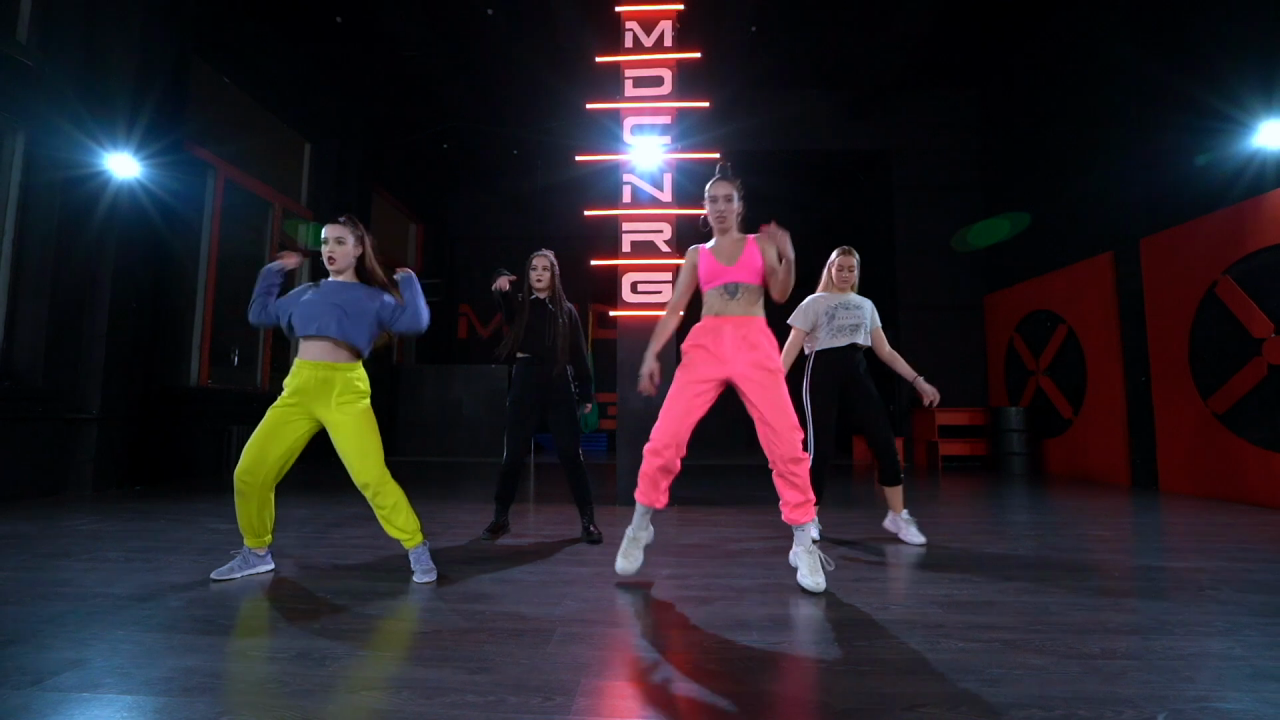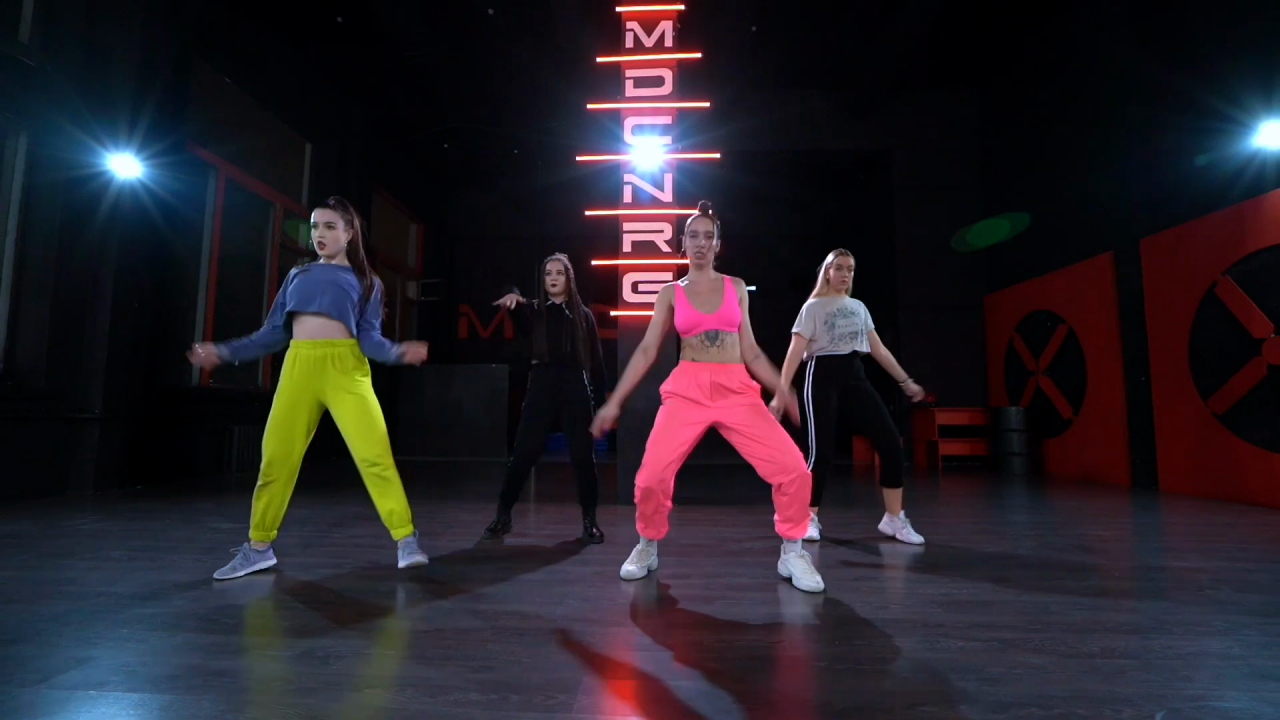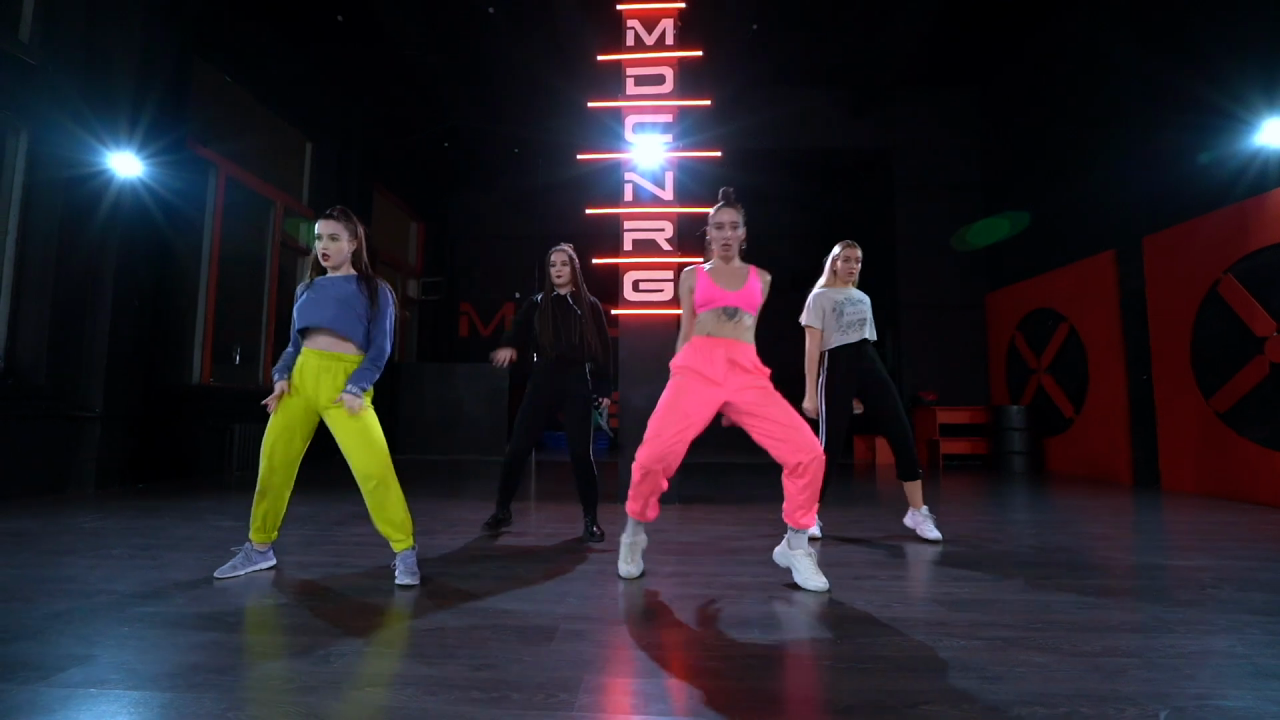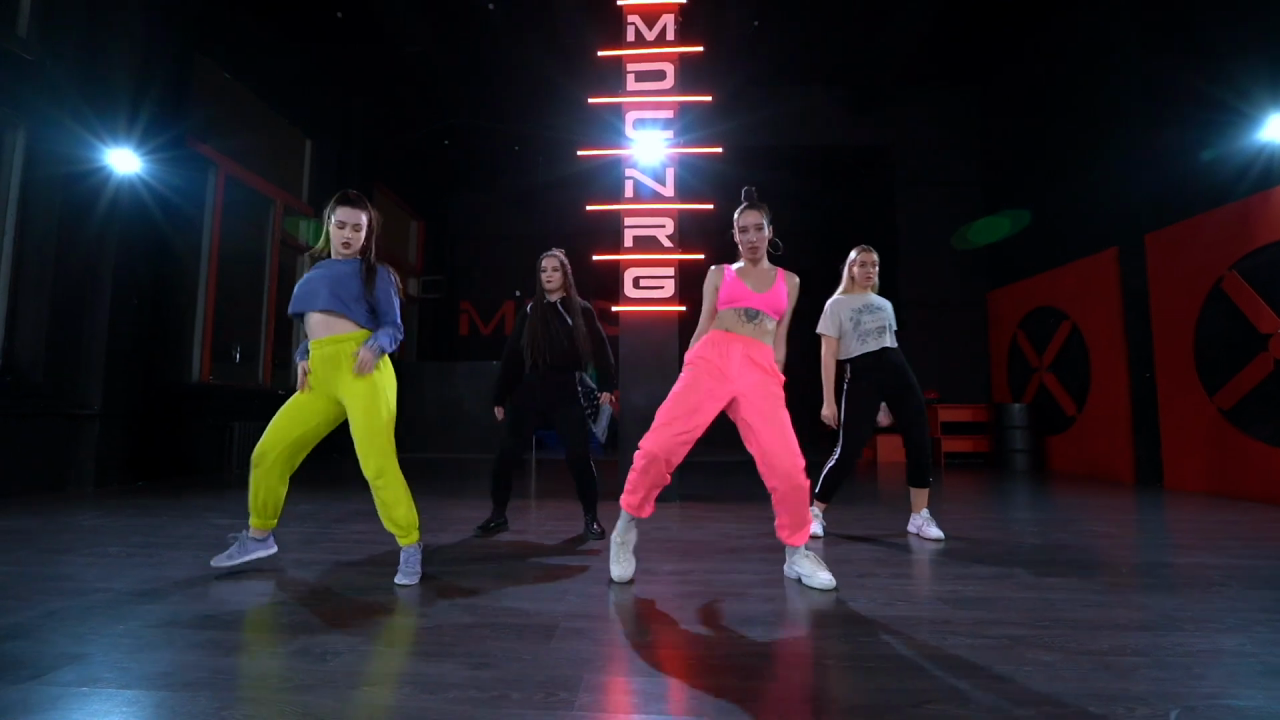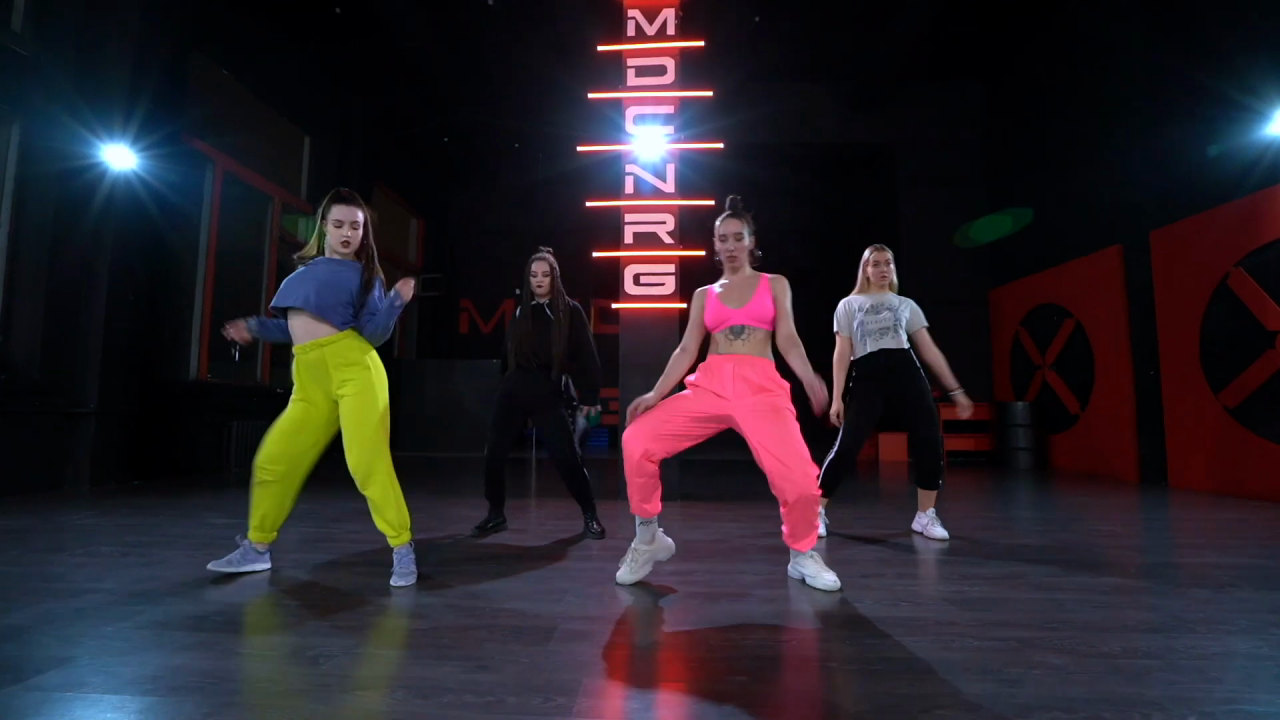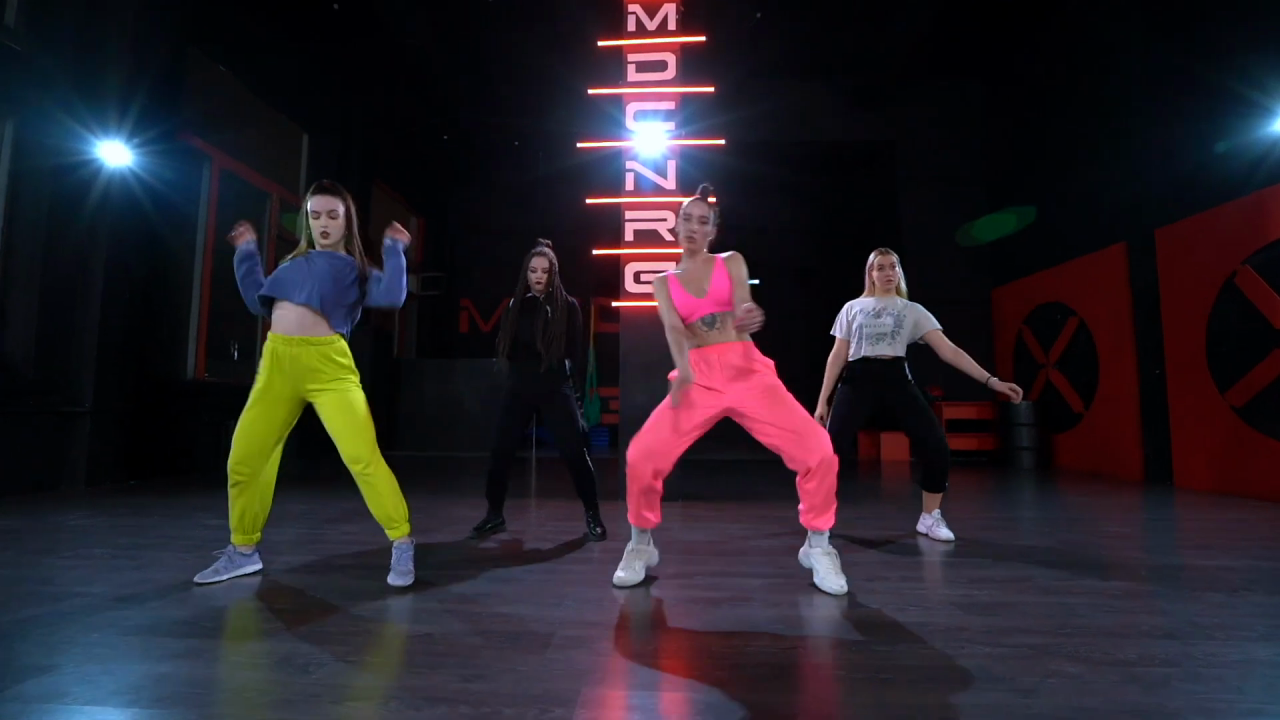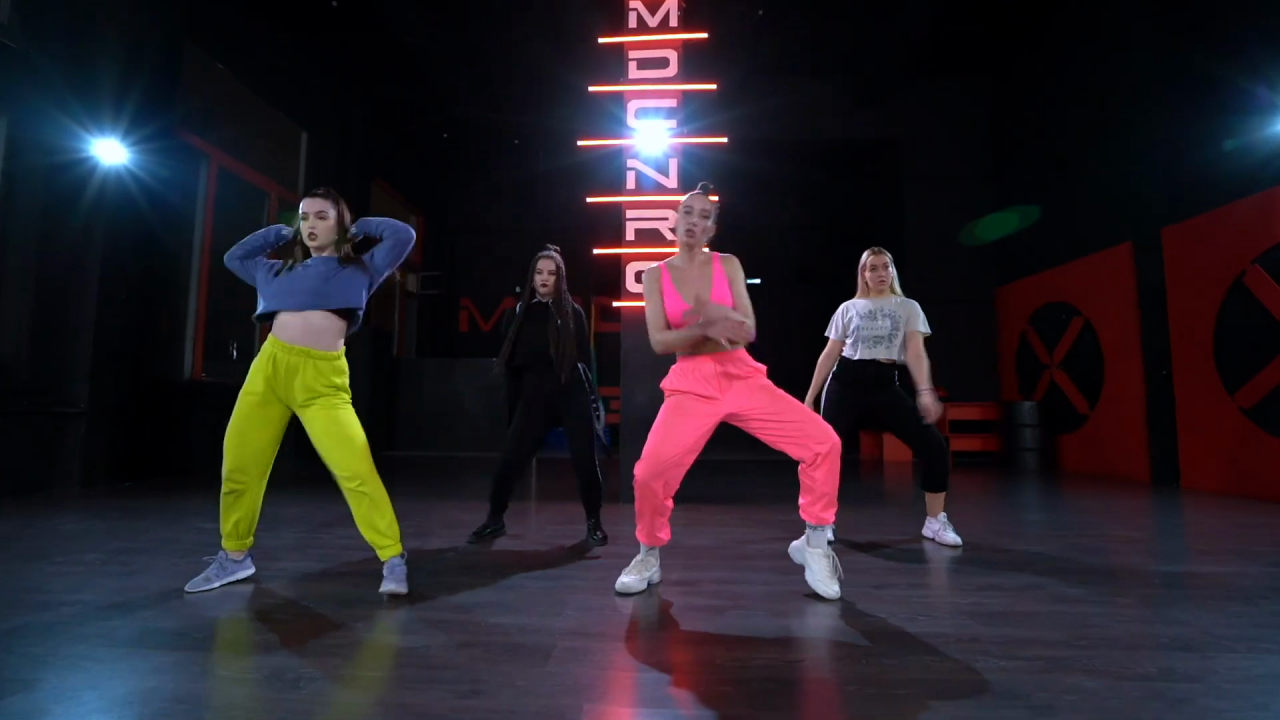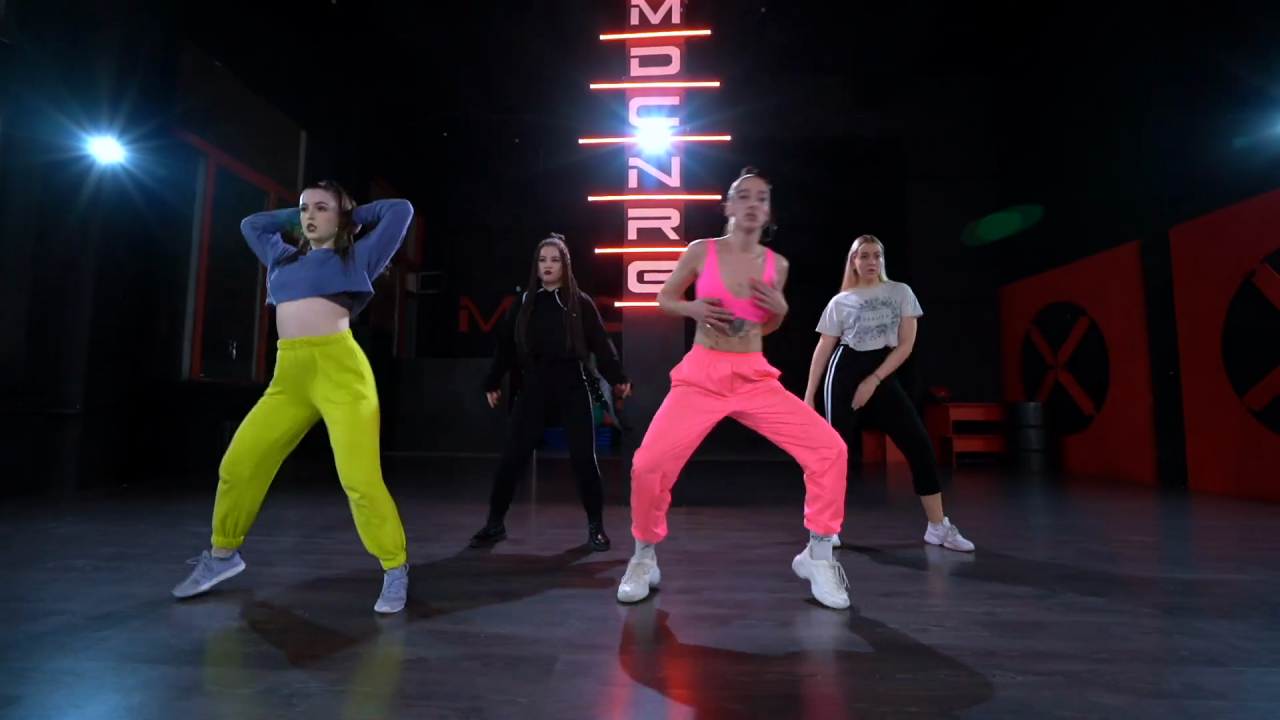
dt=0.2s
person 1, frame 1
left shoulder: (761, 240)
right shoulder: (696, 254)
left elbow: (780, 294)
right elbow: (675, 307)
left wrist: (786, 258)
right wrist: (651, 353)
left hip: (755, 346)
right hip: (708, 345)
left knee: (785, 444)
right knee: (667, 435)
left ankle: (803, 544)
right ankle: (640, 527)
person 1, frame 2
left shoulder: (737, 288)
right shoulder: (670, 293)
left elbow: (748, 347)
right elbow: (647, 349)
left wrist: (780, 388)
right wrist: (615, 400)
left hip: (736, 391)
right hip: (687, 391)
left knee: (792, 469)
right knee: (653, 477)
left ankle: (792, 553)
right ankle: (647, 548)
person 1, frame 3
left shoulder: (759, 278)
right shoulder: (693, 274)
right elbow: (685, 332)
left wrist: (749, 398)
right wrist: (680, 375)
left hip: (746, 376)
right hip: (696, 370)
left knee: (808, 452)
right knee: (653, 455)
left ankle: (795, 547)
right ankle: (635, 533)
person 1, frame 4
left shoulder: (789, 281)
right shoulder: (718, 274)
right elbow: (703, 328)
right wrist: (690, 379)
left hip: (760, 374)
right hip: (711, 363)
left knee: (786, 469)
right knee: (660, 445)
left ankle: (797, 554)
right ankle: (626, 529)
person 1, frame 5
left shoulder: (776, 284)
right shoulder: (704, 295)
left elbow: (788, 339)
right elbow: (687, 349)
left wrist: (808, 375)
right wrist: (657, 393)
left hip: (762, 389)
right hip: (709, 386)
left knee: (798, 483)
right knee: (637, 440)
left ankle: (802, 555)
right ankle: (648, 539)
person 1, frame 6
left shoulder: (732, 262)
right shoulder: (664, 283)
left elbow: (746, 311)
right elbow: (674, 331)
left wrist: (749, 314)
right wrist: (682, 372)
left hip: (749, 373)
right hip: (701, 379)
left knee: (818, 453)
right knee: (641, 456)
left ankle: (818, 547)
right ankle: (641, 545)
person 1, frame 7
left shoulder: (728, 265)
right shoulder: (655, 275)
left elbow: (748, 330)
right elbow: (659, 342)
left wrist: (712, 314)
right wrist: (705, 328)
left hip: (742, 378)
right hip: (689, 386)
left knee: (823, 442)
right knee: (653, 471)
left ankle: (814, 545)
right ankle: (649, 557)
person 1, frame 8
left shoulder: (776, 264)
right shoulder: (700, 250)
right elbow: (665, 300)
left wrist: (779, 305)
right wrist: (693, 308)
left hip: (754, 379)
right hip: (700, 378)
left knee: (830, 449)
right knee: (649, 464)
left ankle: (818, 557)
right ankle: (645, 559)
person 2, frame 1
left shoulder: (374, 298)
right shoulder: (305, 293)
left elbow: (416, 324)
right elbow: (259, 316)
left wrist: (409, 282)
right wrist: (272, 271)
left hip: (345, 392)
right hip: (298, 390)
left knee: (372, 477)
right knee: (249, 473)
left ankle: (417, 550)
right ankle: (256, 552)
person 2, frame 2
left shoulder: (366, 283)
right shoulder: (297, 276)
left elbow: (370, 338)
right elbow: (273, 332)
left wrist: (396, 352)
right wrist: (225, 352)
left hip: (346, 371)
right hip: (298, 369)
left knee: (375, 455)
right knee: (278, 463)
left ankle: (406, 542)
right ankle: (259, 547)
person 2, frame 3
left shoulder: (375, 290)
right shoulder: (307, 288)
left elbow: (380, 346)
right elbow: (296, 342)
left wrist: (357, 387)
right wrist: (281, 377)
left hip: (346, 385)
right hip: (302, 378)
left knee: (375, 470)
right knee: (273, 470)
left ankle: (405, 552)
right ankle: (259, 548)
person 2, frame 4
left shoulder: (376, 274)
right shoulder: (315, 273)
left elbow: (392, 327)
left wrist: (376, 347)
right wrist: (303, 358)
left hip: (363, 373)
right hip: (320, 374)
left knee: (377, 462)
right knee: (268, 454)
left ankle: (410, 549)
right ankle: (259, 535)
person 2, frame 5
left shoulder: (365, 275)
right shoulder: (306, 269)
left elbow: (375, 330)
left wrist: (396, 301)
right wrist: (255, 328)
left hip: (355, 368)
right hip: (312, 381)
left knee: (367, 464)
right knee: (272, 463)
left ankle: (403, 550)
right ankle: (257, 548)
person 2, frame 6
left shoulder: (357, 271)
right shoulder: (295, 263)
left elbow: (391, 297)
right elbow: (260, 302)
left wrist: (394, 248)
right wrist: (247, 251)
left hip: (329, 369)
right hip: (278, 368)
left knee: (363, 457)
right knee: (244, 461)
left ankle: (401, 545)
right ankle: (244, 550)
person 2, frame 7
left shoulder: (358, 269)
right shoulder: (284, 270)
left elbow: (404, 236)
right elbow: (236, 258)
left wrist: (360, 228)
right wrist: (282, 234)
left hip: (324, 383)
right hip: (268, 372)
left knee: (356, 471)
right knee: (239, 470)
left ankle: (393, 562)
right ankle: (235, 556)
person 2, frame 8
left shoulder: (356, 259)
right shoulder: (285, 259)
left elbow: (401, 211)
right elbow: (252, 225)
left wrist: (356, 216)
right wrist: (296, 217)
left hip: (341, 375)
right hip: (289, 377)
left knee: (360, 479)
right knee: (237, 466)
left ankle: (395, 571)
right ankle: (223, 554)
person 3, frame 1
left shoulder: (865, 305)
right shoulder: (813, 303)
left elbow: (884, 349)
right elbow: (792, 345)
left wrist: (918, 381)
left hip: (857, 371)
right hip: (822, 370)
left knee: (884, 442)
right knee: (821, 448)
left ankle: (898, 516)
person 3, frame 2
left shoulder: (858, 307)
right shoulder: (814, 307)
left elbow: (877, 349)
right elbow: (795, 352)
left wrist: (905, 381)
right wrist: (781, 393)
left hip: (855, 376)
right hip: (823, 376)
left knee: (891, 443)
right knee: (821, 451)
left ankle: (895, 518)
right ankle: (810, 518)
person 3, frame 3
left shoulder: (863, 298)
right shoulder: (820, 297)
right elbow: (812, 346)
left wrist: (861, 392)
right wrist: (811, 392)
left hip: (870, 366)
right hip: (837, 368)
left knee: (902, 436)
right knee: (830, 445)
left ankle: (918, 513)
person 3, frame 4
left shoulder: (885, 305)
right shoulder: (837, 305)
right elbow: (829, 354)
left wrist: (887, 402)
right wrist: (829, 401)
left hip: (896, 371)
right hip: (860, 377)
left knee: (919, 444)
right knee: (848, 451)
left ankle: (920, 516)
right ankle: (815, 513)
person 3, frame 5
left shoulder: (907, 305)
right shoulder: (849, 304)
left elbow: (929, 349)
right elbow: (842, 352)
left wrist: (956, 390)
right wrist: (838, 398)
left hip: (906, 373)
right hip: (867, 377)
left knee: (930, 445)
right knee: (846, 447)
left ankle: (925, 515)
right ankle: (817, 512)
person 3, frame 6
left shoulder: (913, 311)
right shoulder: (853, 308)
left elbow: (947, 349)
right elbow: (837, 355)
left wrist: (991, 380)
right wrist: (823, 399)
left hip: (897, 380)
right hip: (858, 382)
left knee: (936, 447)
right knee: (834, 449)
left ankle: (930, 517)
person 3, frame 7
left shoulder: (908, 308)
right shoulder: (848, 309)
left elbow: (916, 353)
right elbow: (829, 355)
left wrist: (925, 392)
right wrist: (810, 399)
left hip: (885, 385)
right hip: (845, 382)
left knee: (933, 445)
left ankle: (936, 521)
person 3, frame 8
left shoulder: (901, 292)
right shoulder: (840, 302)
left elbow: (906, 343)
right elbow: (823, 349)
left wrist: (875, 380)
right wrist: (809, 395)
left hip: (884, 377)
right hip: (846, 373)
left knee: (920, 447)
left ankle: (939, 527)
person 4, frame 1
left shoulder: (566, 311)
right shoulder: (519, 304)
left elbow: (579, 354)
right elbow: (505, 304)
left wrist: (586, 393)
right wrist: (502, 283)
left hip: (560, 386)
right hip: (525, 383)
left knee: (571, 454)
right knee: (513, 454)
left ankle: (587, 520)
right ankle: (501, 517)
person 4, frame 2
left shoulder: (582, 315)
right shoulder: (534, 311)
left elbow: (596, 359)
right elbow: (519, 315)
left wrist: (599, 399)
right wrist: (514, 298)
left hip: (577, 390)
right hip: (542, 388)
left knee: (583, 458)
right knee: (523, 455)
left ankle: (589, 521)
right ankle: (503, 516)
person 4, frame 3
left shoulder: (589, 306)
right shoulder: (537, 304)
left elbow: (602, 350)
right elbow: (520, 333)
left wrist: (605, 389)
right wrist: (508, 347)
left hip: (577, 384)
right hip: (542, 382)
left knee: (581, 454)
right knee: (518, 448)
left ankle: (590, 519)
right ankle: (502, 509)
person 4, frame 4
left shoulder: (581, 311)
right shoulder: (530, 311)
left elbow: (600, 349)
right elbow: (513, 353)
left wrist: (606, 385)
right wrist: (501, 396)
left hip: (566, 391)
right hip: (530, 390)
left knee: (578, 456)
right knee: (507, 455)
left ankle: (591, 517)
right ankle: (498, 515)
person 4, frame 5
left shoulder: (571, 311)
right shoulder: (521, 313)
left elbow: (586, 355)
right elbow: (509, 356)
left wrist: (589, 396)
right wrist: (498, 394)
left hip: (549, 394)
right hip: (513, 392)
left knee: (567, 458)
right knee: (495, 455)
left ankle: (590, 515)
right ankle: (496, 514)
person 4, frame 6
left shoulder: (567, 306)
right shoulder: (516, 305)
left elbow: (576, 352)
left wrist: (575, 393)
right wrist: (514, 380)
left hip: (556, 387)
right hip: (520, 386)
left knee: (573, 452)
right knee: (501, 452)
left ankle: (592, 515)
right ankle: (495, 515)
person 4, frame 7
left shoulder: (572, 313)
right shoulder: (521, 312)
left elbow: (583, 357)
right elbow: (512, 364)
left wrist: (588, 397)
right wrist: (515, 410)
left hip: (573, 395)
right hip: (534, 396)
left knee: (585, 461)
right knee: (511, 460)
left ankle: (594, 522)
right ankle: (495, 520)
person 4, frame 8
left shoulder: (580, 303)
right shoulder: (525, 303)
left elbow: (601, 342)
right elbow: (506, 345)
left wrist: (618, 376)
right wrist: (493, 382)
left hip: (572, 389)
right hip: (534, 390)
left knee: (584, 459)
right knee: (513, 456)
left ankle: (596, 526)
right ankle: (495, 523)
